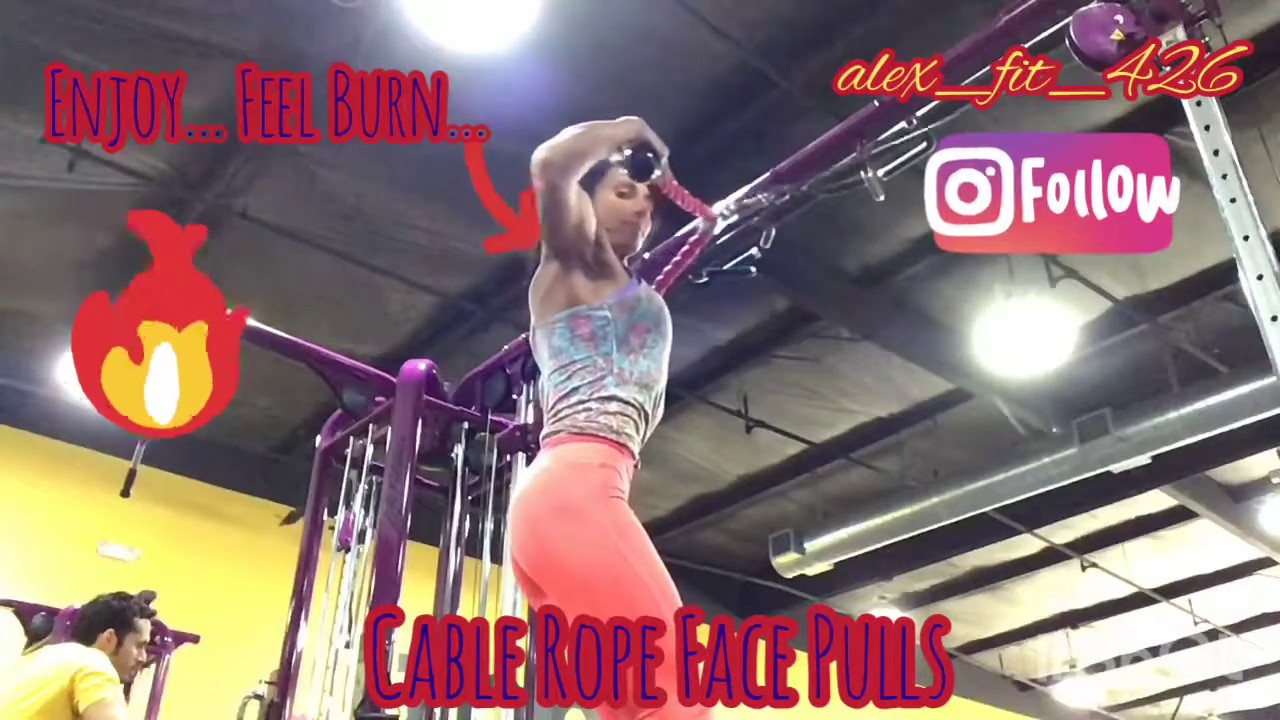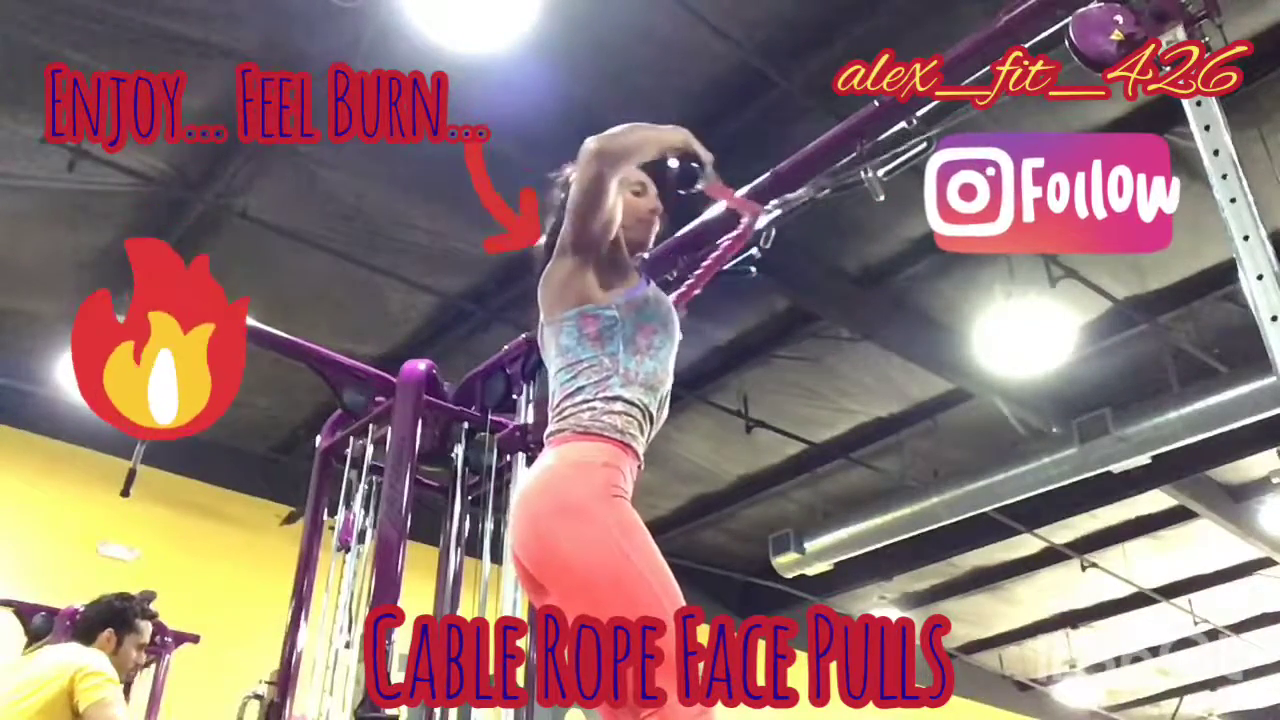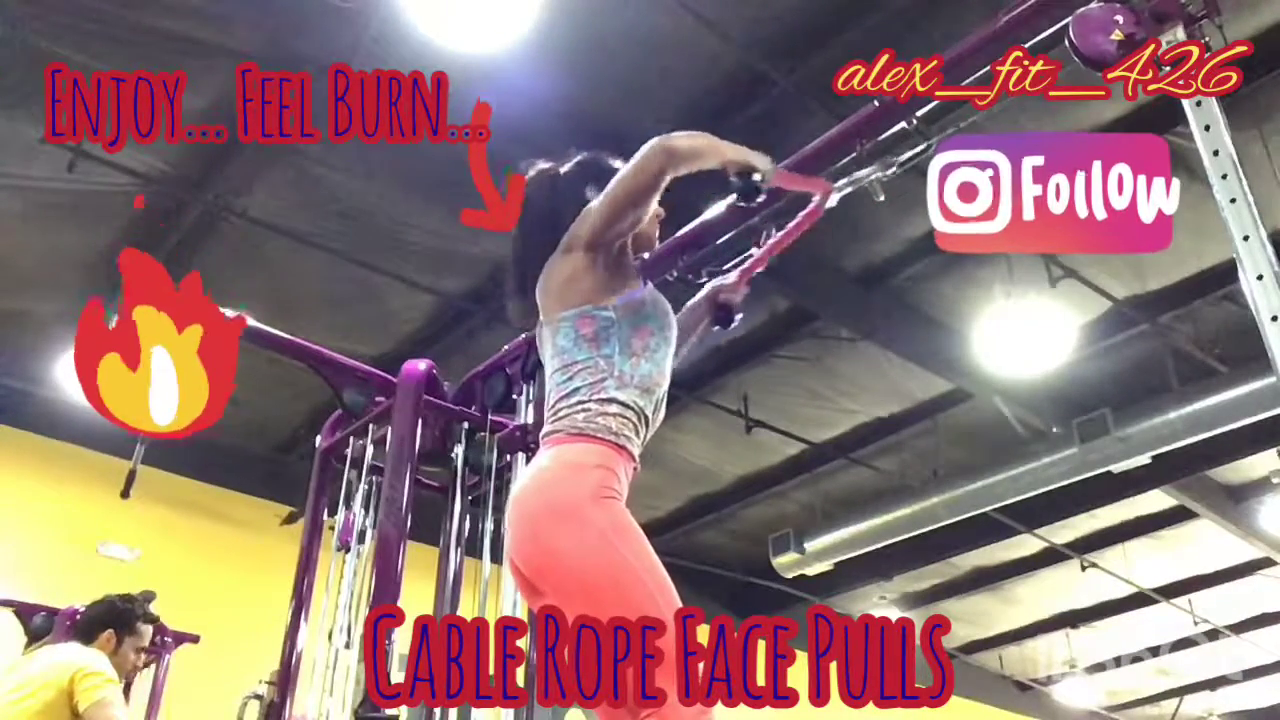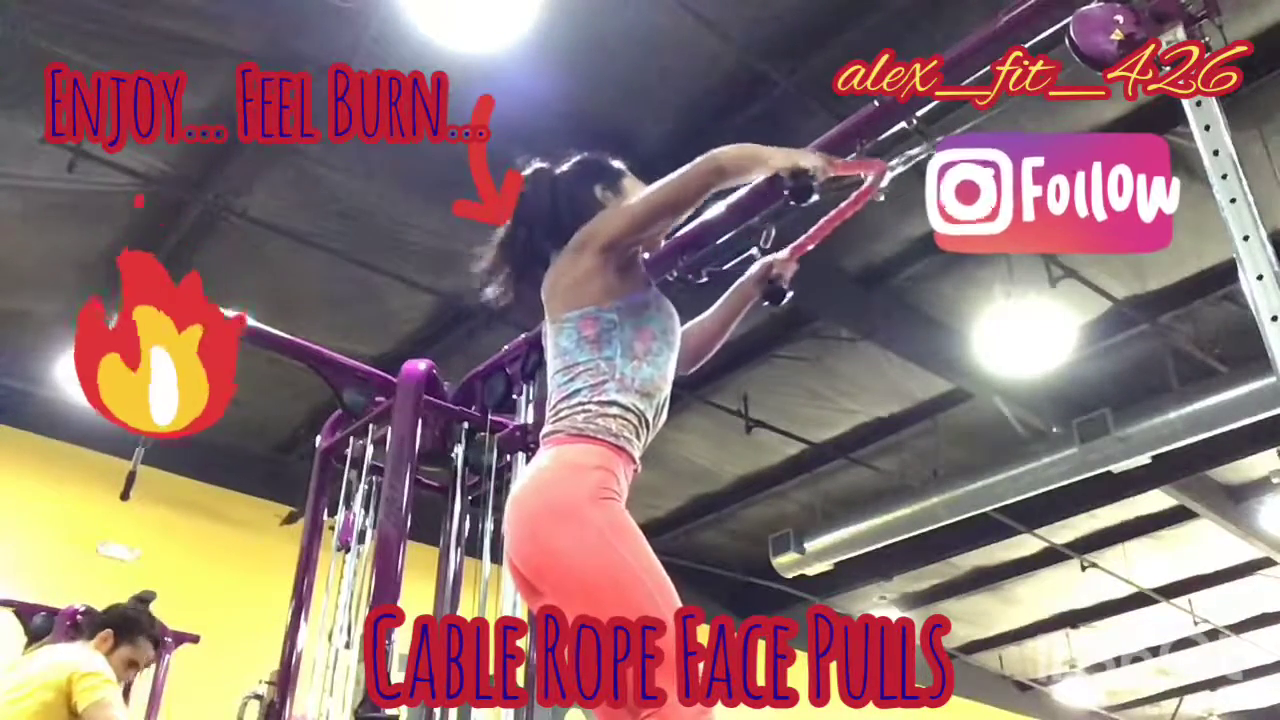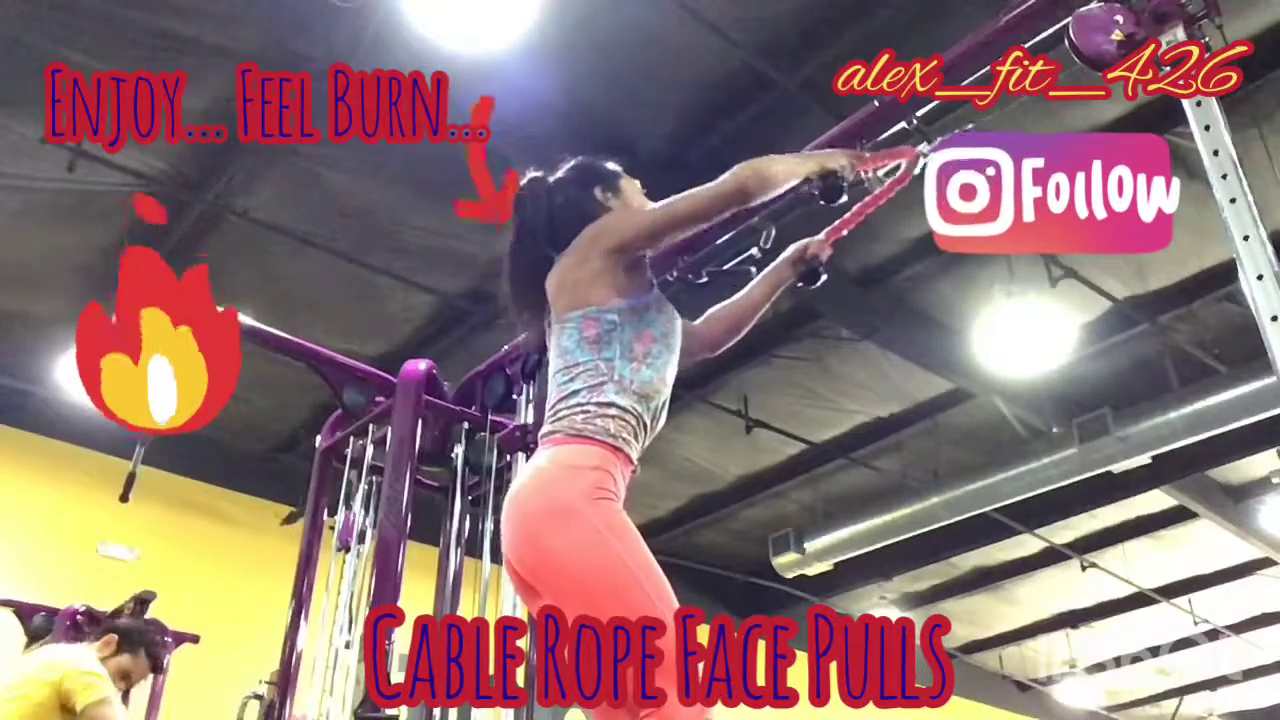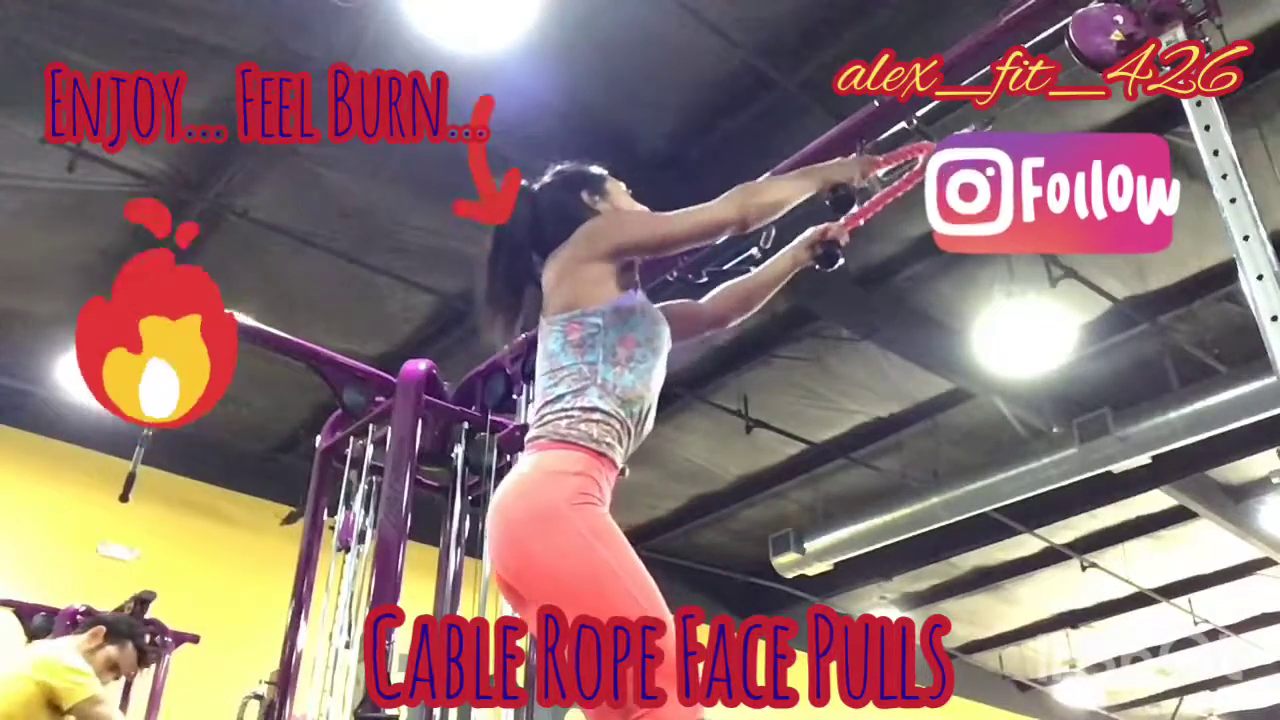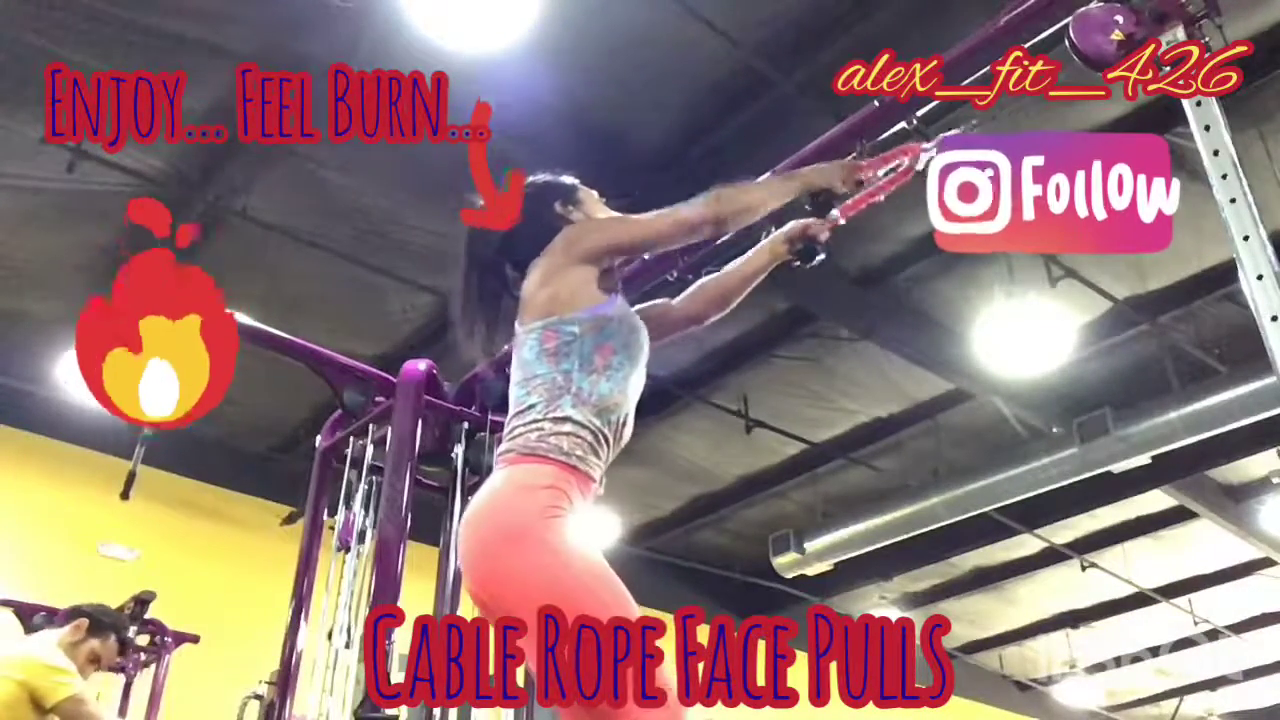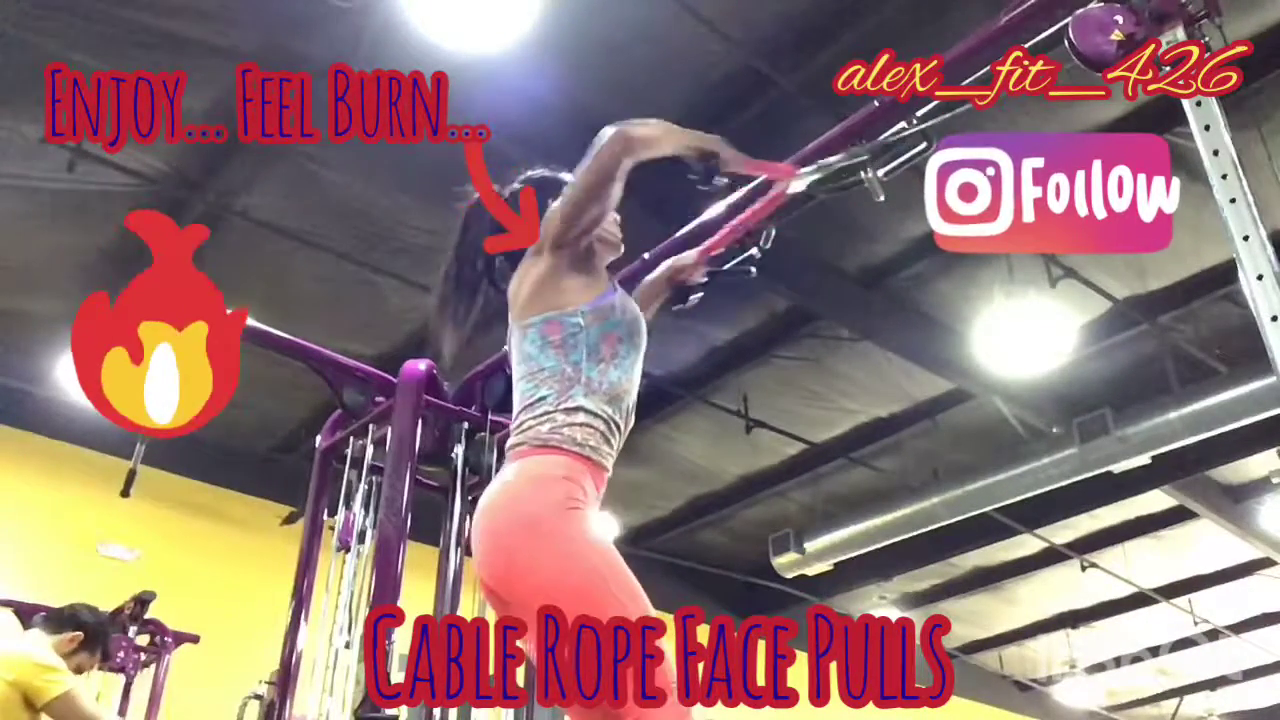
dt=0.3s
person 1, frame 1
left shoulder: (593, 295)
right shoulder: (574, 255)
right elbow: (550, 163)
left wrist: (637, 314)
right wrist: (626, 132)
left hip: (560, 501)
right hip: (574, 491)
person 1, frame 2
left shoulder: (606, 290)
right shoulder: (585, 253)
right elbow: (599, 156)
left wrist: (659, 316)
right wrist: (675, 139)
left hip: (559, 500)
right hip: (579, 489)
person 1, frame 3
left shoulder: (585, 287)
right shoulder: (588, 246)
left elbow: (643, 366)
right elbow: (665, 152)
left wrist: (707, 301)
right wrist: (742, 156)
left hip: (557, 502)
right hip: (572, 492)
person 1, frame 4
left shoulder: (595, 286)
right shoulder: (598, 246)
left elbow: (676, 355)
right elbow: (713, 169)
left wrist: (753, 283)
right wrist: (791, 158)
left hip: (557, 502)
right hip: (572, 492)
person 1, frame 5
left shoulder: (619, 300)
right shoulder: (601, 243)
left elbow: (707, 336)
right elbow: (740, 184)
left wrist: (788, 267)
right wrist: (821, 160)
left hip: (554, 504)
right hip: (568, 494)
person 1, frame 6
left shoulder: (620, 307)
right shoulder: (592, 242)
left elbow: (714, 310)
right elbow: (736, 211)
left wrist: (804, 249)
right wrist: (826, 174)
left hip: (541, 508)
right hip: (554, 499)
person 1, frame 7
left shoulder: (599, 311)
right shoulder: (571, 252)
left elbow: (691, 306)
right elbow: (714, 211)
left wrist: (781, 243)
right wrist: (811, 177)
left hip: (523, 525)
right hip: (523, 519)
person 1, frame 8
left shoulder: (564, 292)
right shoulder: (557, 249)
left elbow: (613, 343)
right elbow: (621, 141)
left wrist: (662, 280)
right wrist: (703, 143)
left hip: (528, 518)
right hip: (539, 509)
